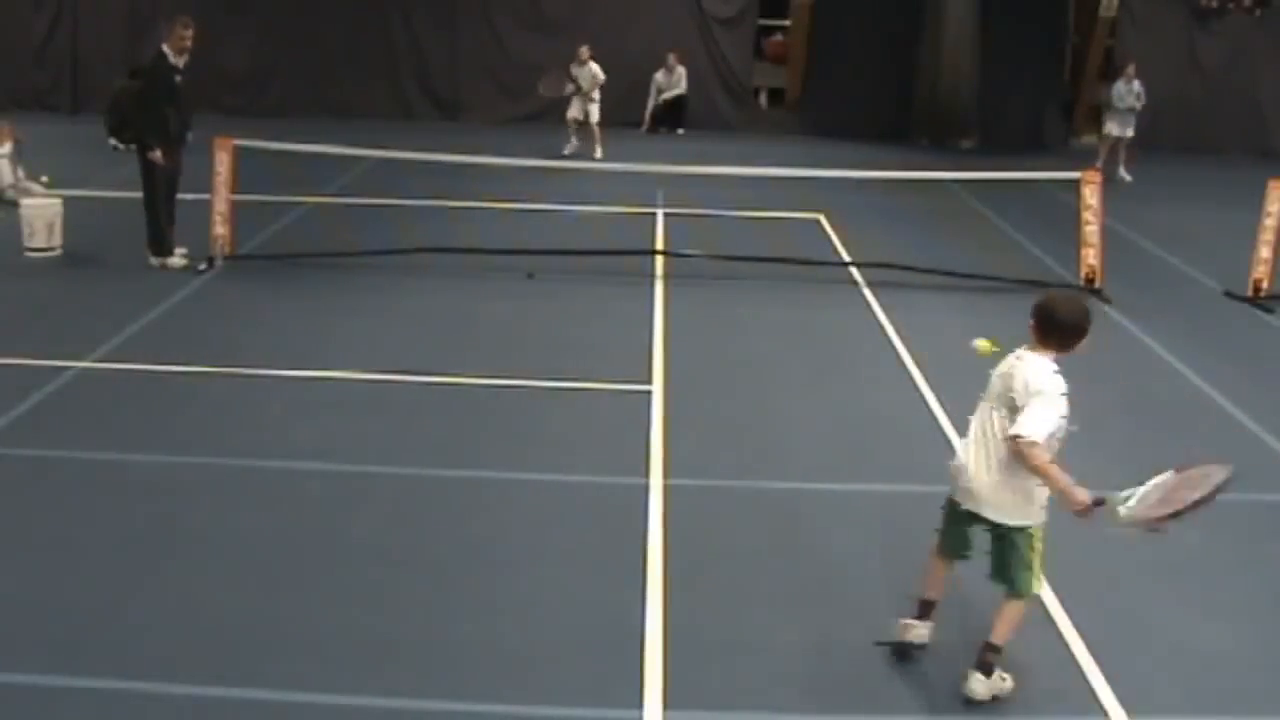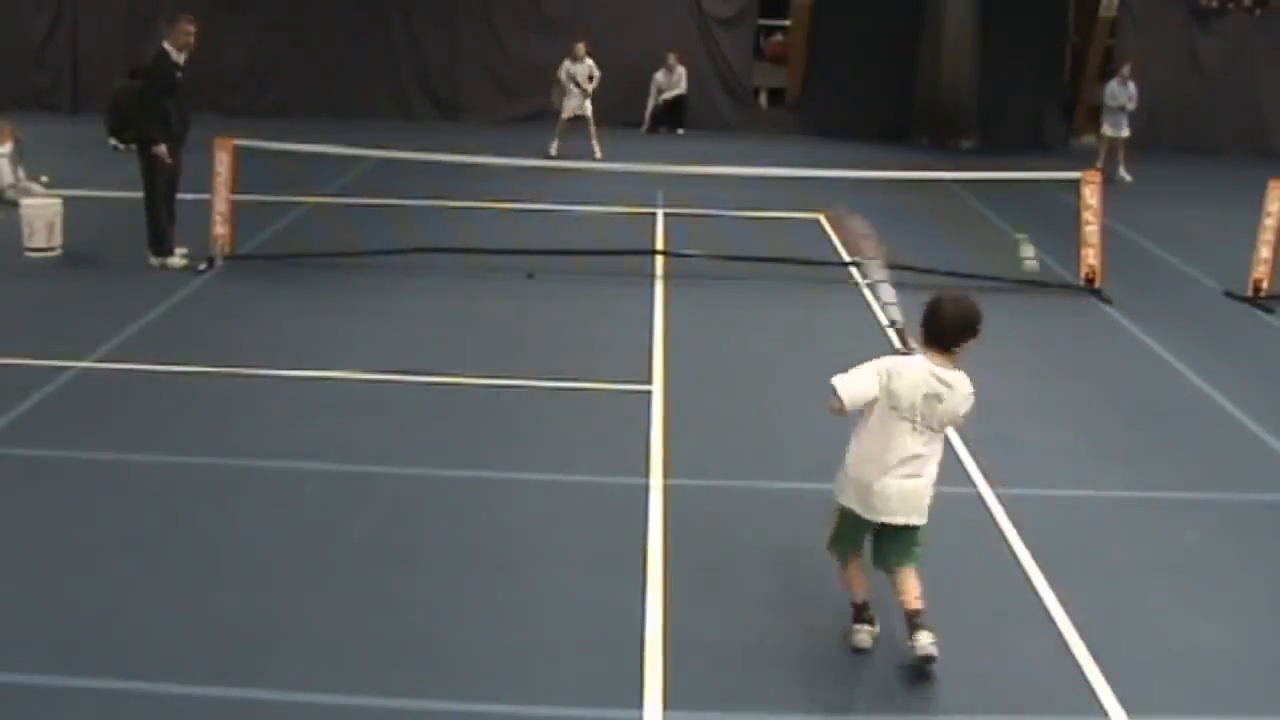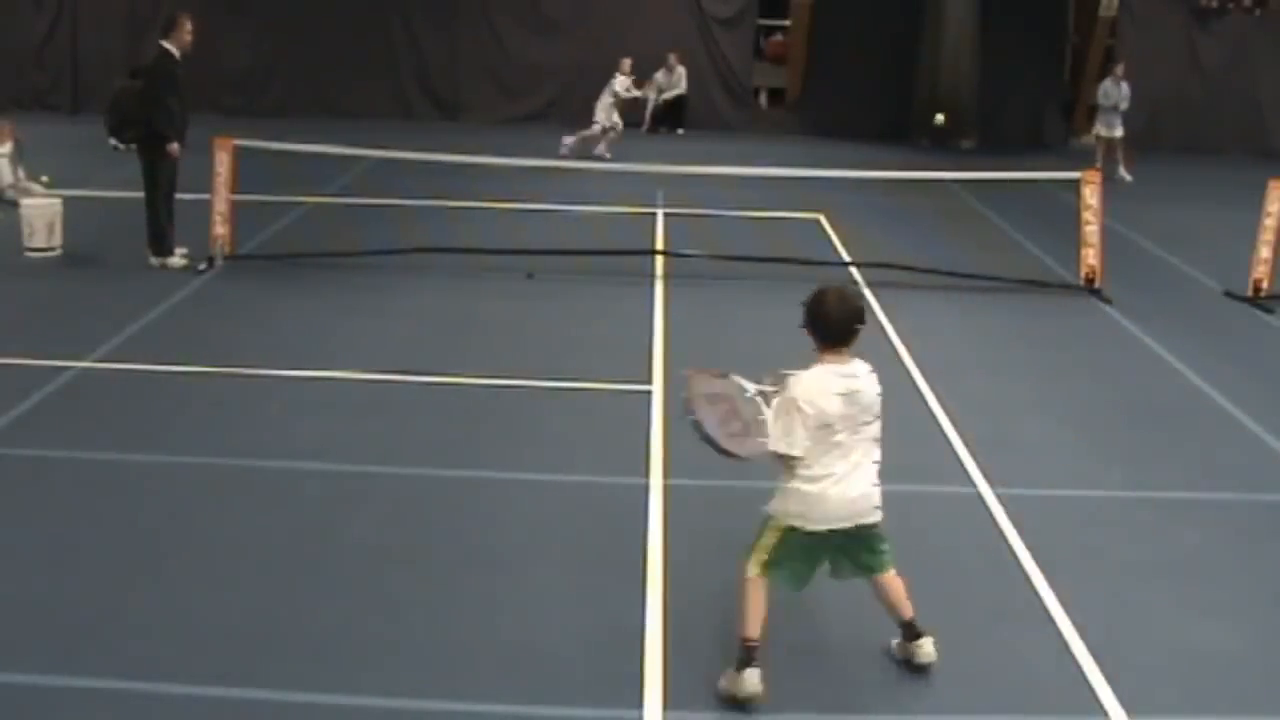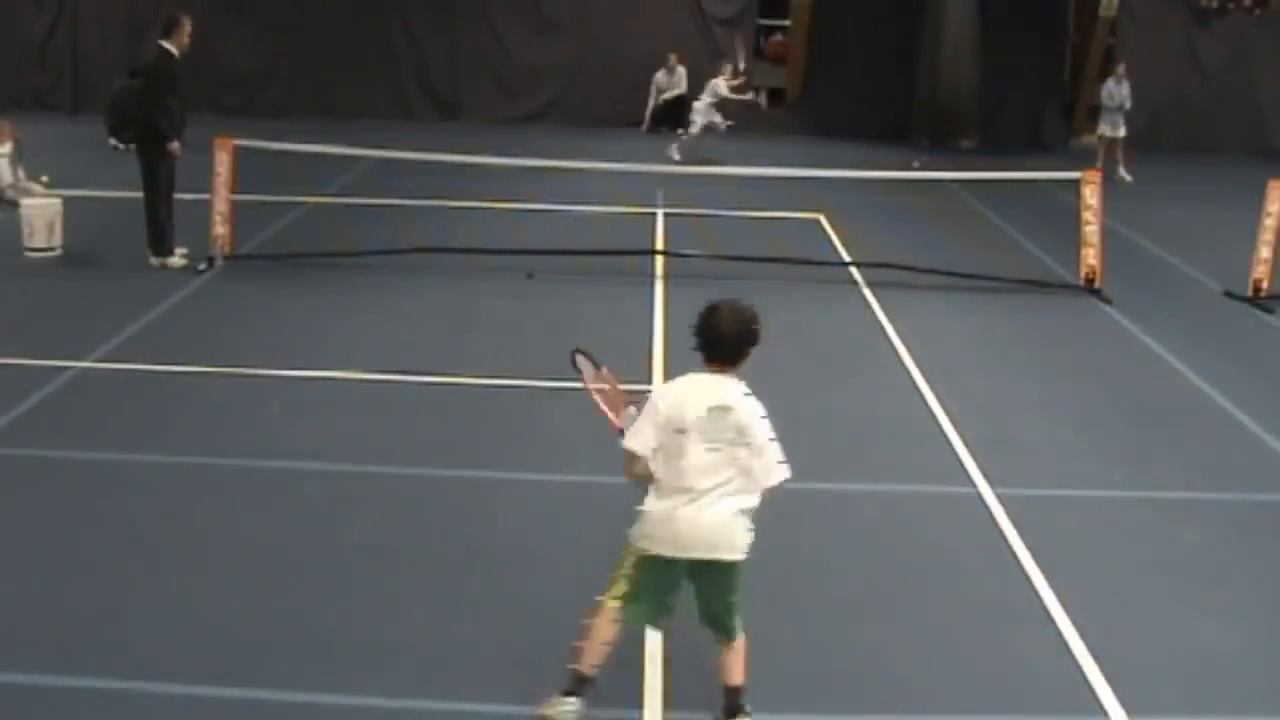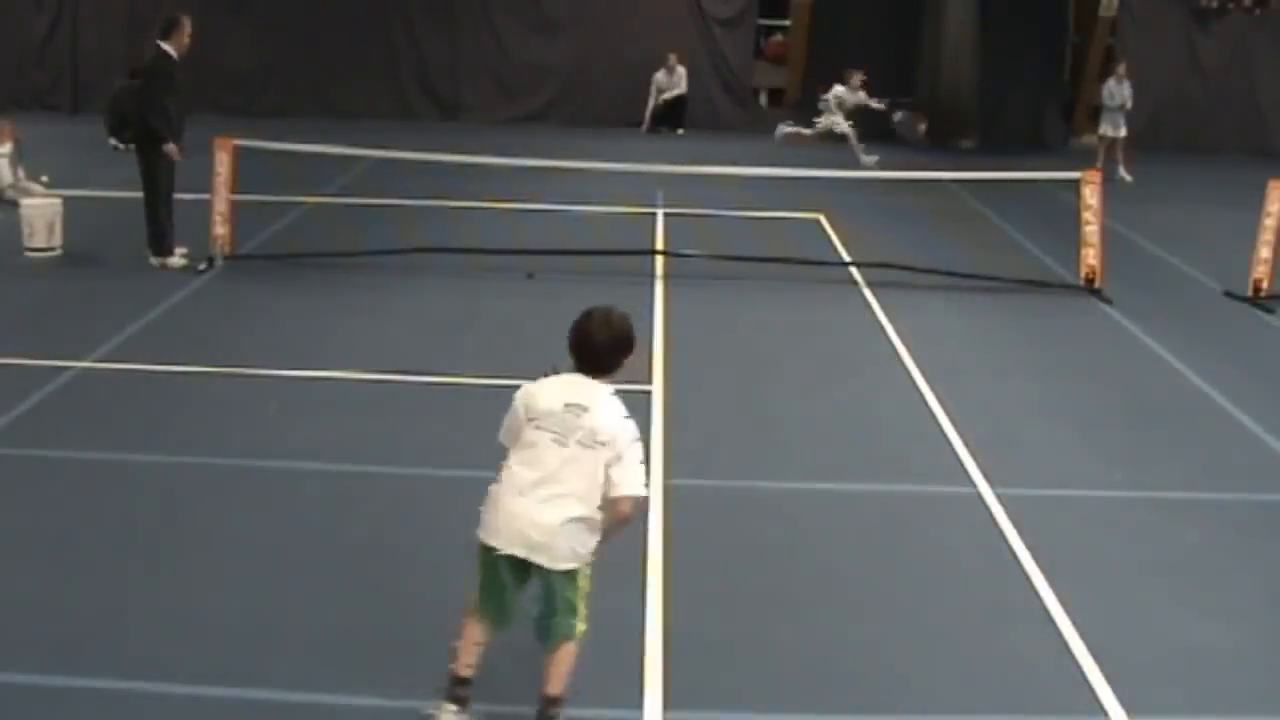
dt=0.4s
person 1, frame 1
left shoulder: (1012, 362)
right shoulder: (1049, 385)
right elbow: (1023, 446)
right wrist: (1066, 489)
left hip: (969, 479)
right hip: (1013, 499)
left knee: (946, 549)
right knee: (1020, 587)
left ankle: (919, 622)
right ankle: (985, 672)
person 1, frame 2
left shoulder: (891, 369)
right shoulder: (962, 390)
left elbow: (839, 404)
left wrist: (864, 400)
right wrist: (916, 354)
left hip: (862, 486)
right hip: (910, 497)
left knee: (848, 551)
right knee: (901, 563)
left ankle: (863, 623)
right ankle: (920, 632)
person 1, frame 3
left shoulder: (800, 390)
right shoulder: (868, 378)
left elbow: (788, 462)
left wrist: (779, 433)
left hip: (808, 503)
right hip: (863, 500)
left knee: (759, 571)
right knee: (879, 567)
left ankle: (747, 669)
right ankle: (917, 640)
person 1, frame 4
left shoulder: (668, 395)
right shoulder: (753, 413)
left elbow: (638, 468)
right elbow: (763, 485)
left hip: (666, 526)
right hip: (723, 536)
left knee: (614, 609)
right knee: (729, 630)
person 1, frame 5
left shoulder: (533, 393)
right shoulder: (620, 424)
left elbow: (510, 450)
right elbow: (623, 508)
right wrist: (598, 533)
left hip: (506, 522)
right hip: (567, 539)
left knee: (482, 614)
right knee: (564, 634)
person 2, frame 1
left shoulder: (181, 64)
right shoulder: (156, 68)
right elbow: (146, 109)
left wrist: (185, 129)
right wrist: (151, 145)
left hip: (174, 141)
right hip: (157, 144)
left knee: (169, 195)
right knee: (157, 197)
left ankle: (166, 245)
right ankle: (160, 252)
person 2, frame 2
left shoulder: (179, 62)
right shoulder: (158, 65)
right elbow: (148, 105)
left wrist: (180, 133)
right wrist: (156, 141)
left hip: (173, 140)
right hip: (157, 143)
left knee: (168, 194)
right knee: (157, 196)
left ankle: (166, 245)
right ankle: (160, 252)
person 2, frame 3
left shoulder: (170, 60)
right shoulder: (162, 63)
right elbow: (156, 104)
left wrist: (174, 137)
right wrist: (169, 138)
left hip: (167, 140)
right hip: (158, 142)
left knee: (166, 194)
right knee: (158, 195)
left ankle: (166, 245)
right ankle: (160, 252)
person 2, frame 4
left shoulder: (165, 60)
right shoulder: (162, 63)
right elbow: (157, 104)
left wrist: (172, 136)
right wrist: (170, 137)
left hip: (162, 139)
right hip: (156, 140)
left knee: (164, 193)
right knee: (158, 195)
left ankle: (165, 245)
right ankle: (160, 252)
person 2, frame 5
left shoulder: (165, 61)
right shoulder: (159, 64)
right elbow: (152, 105)
left wrist: (171, 137)
right wrist: (165, 139)
left hip: (163, 139)
right hip: (155, 142)
left knee: (164, 194)
right knee: (157, 195)
left ankle: (165, 245)
right ankle: (160, 252)
